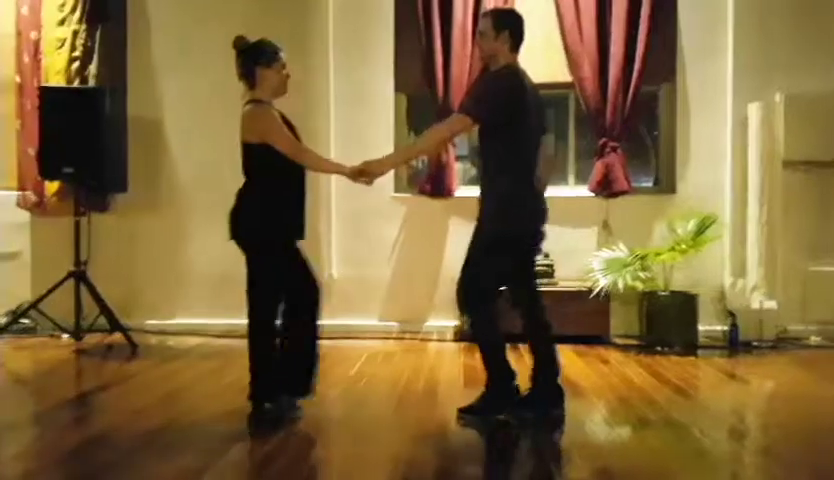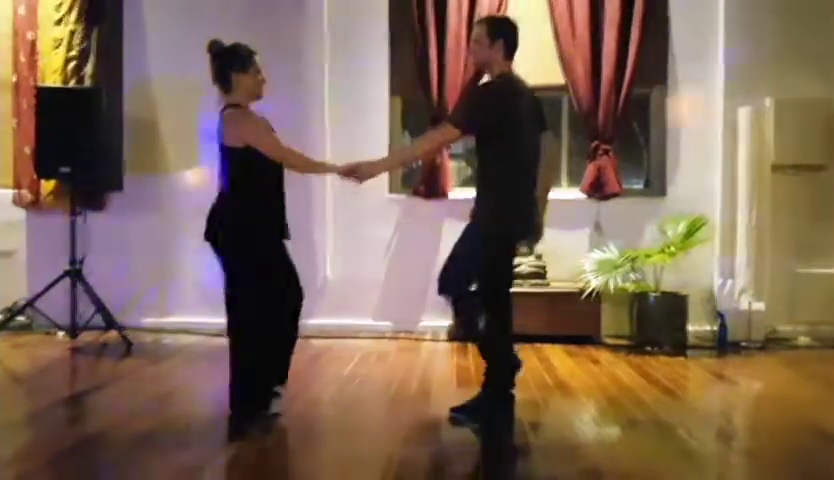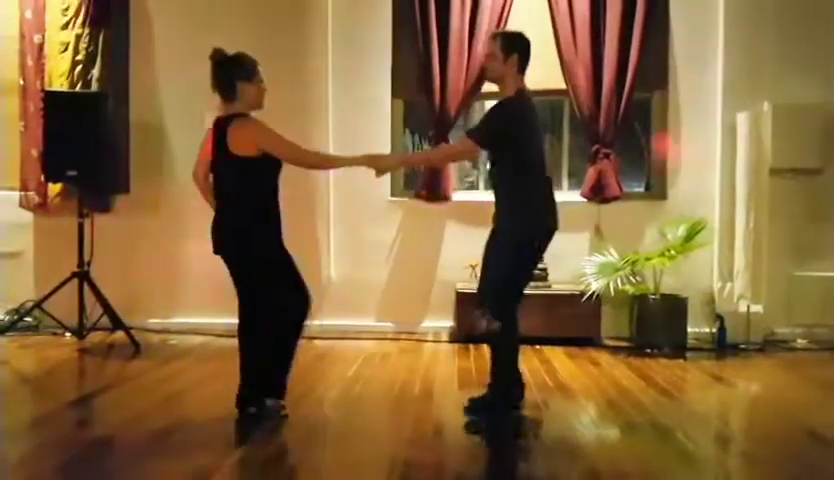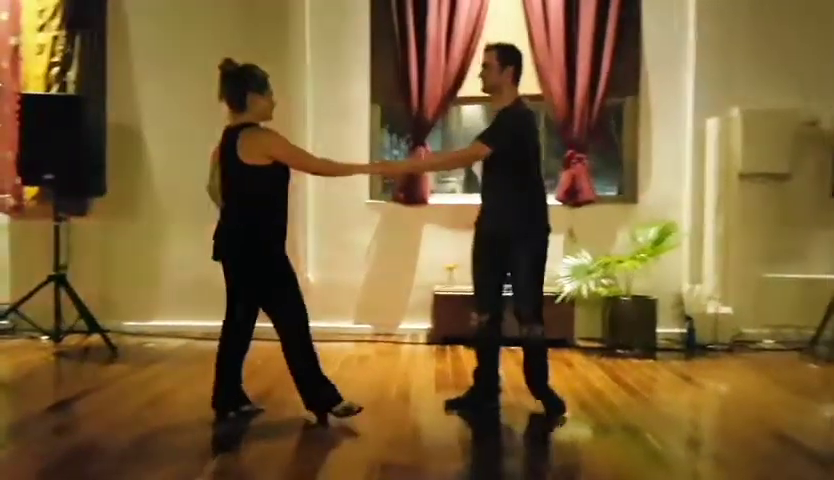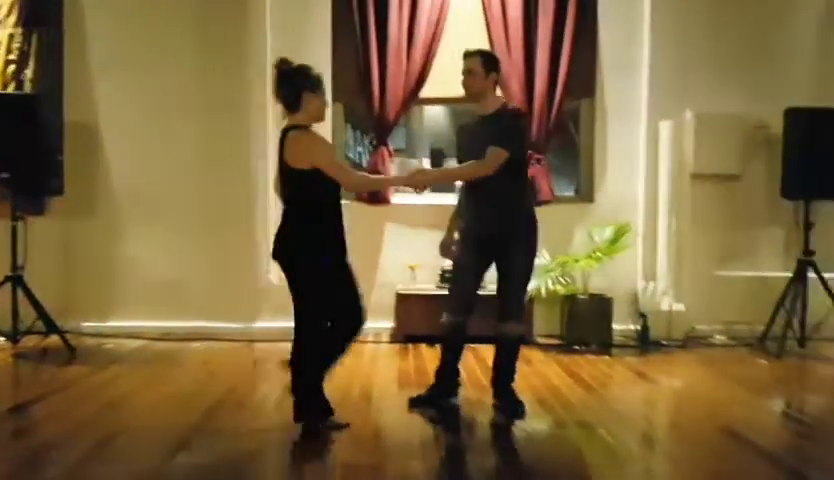
dt=0.4s
person 1, frame 1
left shoulder: (496, 83)
right shoulder: (524, 88)
left elbow: (448, 130)
right elbow: (542, 154)
left wrist: (388, 162)
left hip: (504, 213)
right hip: (524, 212)
left knee: (475, 298)
right knee: (527, 302)
left ankle: (501, 392)
right ankle: (546, 393)
person 1, frame 2
left shoulder: (490, 94)
right shoulder: (524, 96)
left elbow: (437, 139)
right elbow: (545, 155)
left wrist: (377, 166)
right wrist: (536, 212)
left hip: (498, 214)
right hip: (513, 212)
left knee: (489, 299)
right knee: (491, 295)
left ankle: (495, 395)
right ankle: (500, 373)
person 1, frame 3
left shoulder: (509, 111)
right shoulder: (519, 108)
left elbow: (456, 152)
left wrist: (398, 160)
left hip: (527, 223)
right hip: (514, 220)
left knee: (497, 303)
right knee: (494, 302)
left ankle: (505, 391)
right ankle: (505, 389)
person 1, frame 4
left shoulder: (519, 119)
right shoulder: (503, 119)
left elbow: (467, 157)
left wrist: (412, 166)
left hip: (526, 231)
right hip: (493, 229)
left knee: (528, 311)
right knee: (486, 310)
left ankle: (540, 387)
right ankle: (484, 389)
person 1, frame 5
left shoulder: (512, 120)
right shoulder: (470, 129)
left elbow: (489, 166)
left wrist: (436, 174)
right wrist: (454, 229)
left hip: (516, 231)
right hip: (477, 231)
left knee: (512, 314)
right knee: (456, 309)
left ankle: (503, 389)
right ankle: (443, 388)
person 2, frame 1
left shoulder: (268, 113)
right shoulder: (259, 113)
left elbow: (291, 158)
right elbow: (299, 154)
right wrist: (345, 170)
left hip: (270, 223)
right hip: (260, 224)
left knee: (268, 304)
right knee: (303, 294)
left ankle: (269, 392)
right ankle: (280, 390)
person 2, frame 2
left shoulder: (240, 118)
right shoulder: (240, 118)
right elbow: (287, 157)
right wrist: (336, 168)
left hip: (251, 227)
right hip: (241, 229)
left knee: (285, 296)
right knee: (249, 310)
left ankle: (260, 386)
right ankle: (247, 403)
person 2, frame 3
left shoulder: (219, 128)
right shoulder: (250, 128)
left elbow: (201, 175)
right elbow: (304, 159)
right wrist: (357, 160)
left hip: (232, 233)
right hip: (253, 235)
left knee: (256, 311)
right knee: (293, 303)
left ankle: (257, 395)
right ankle: (260, 392)
person 2, frame 4
left shoulder: (229, 138)
right shoulder: (261, 138)
left elbow: (216, 188)
right elbow: (317, 167)
right wrist: (367, 167)
left hip: (237, 241)
right hip: (258, 245)
left knee: (239, 319)
right knee: (292, 319)
left ankle: (229, 401)
right ankle: (322, 400)
person 2, frame 5
left shoulder: (290, 138)
right shoulder: (307, 139)
left elbow: (280, 187)
right elbow: (354, 181)
right wrist: (401, 179)
left hip: (308, 245)
right hip: (310, 248)
left knee: (325, 324)
right knee: (334, 323)
